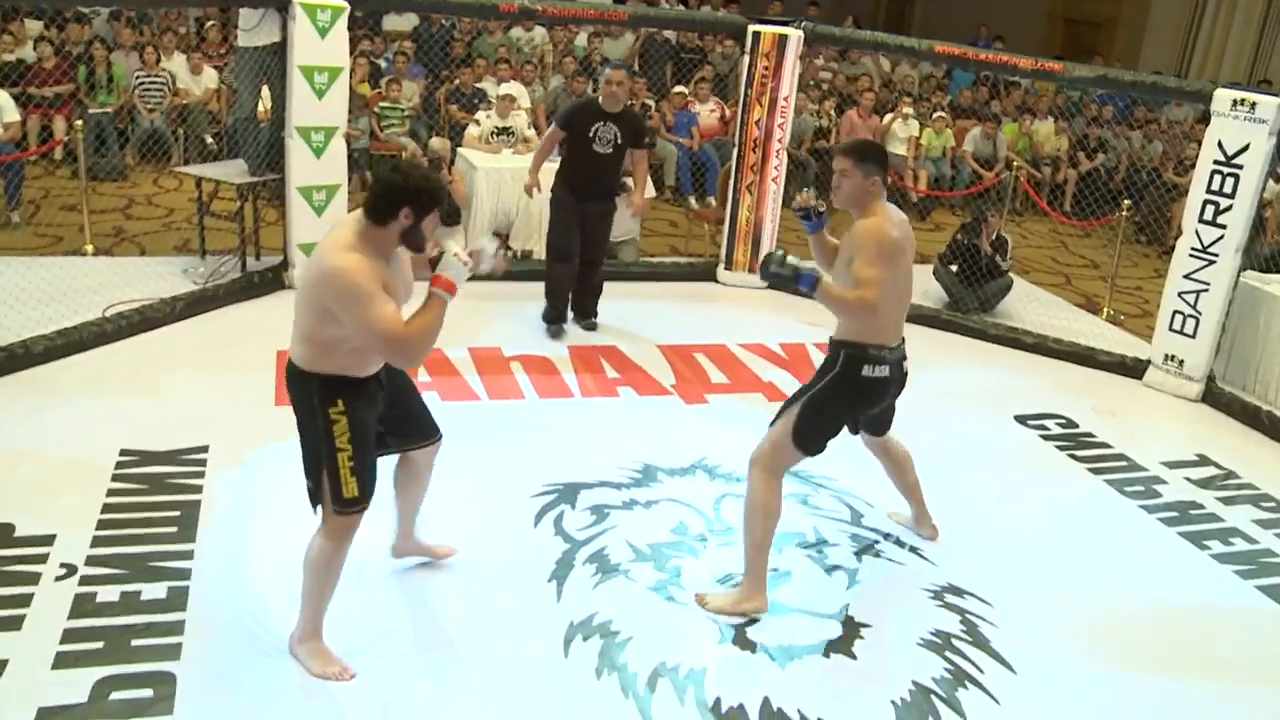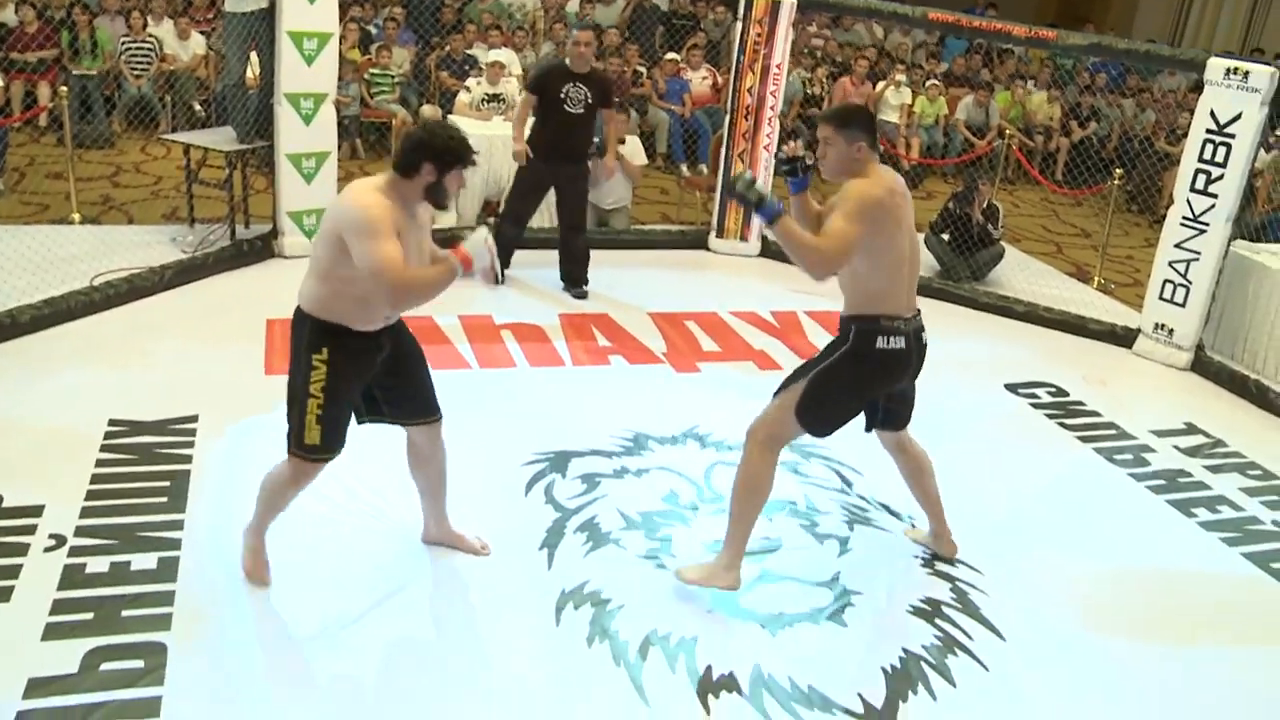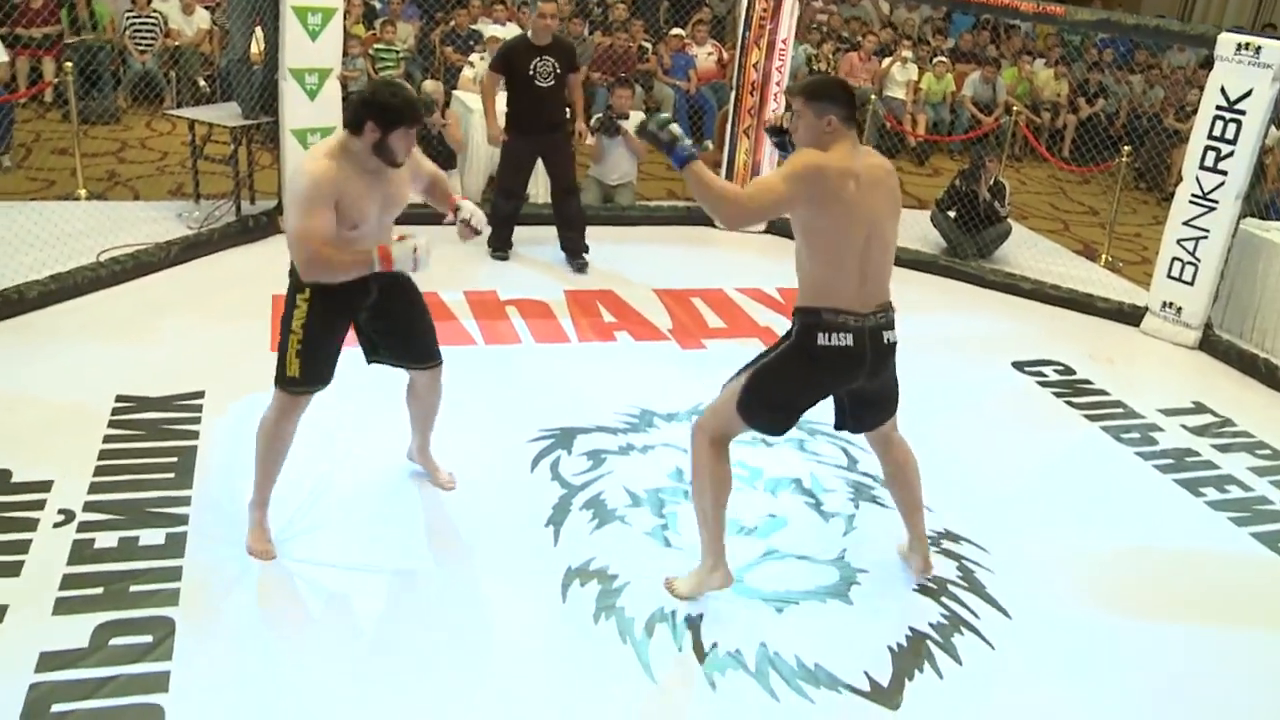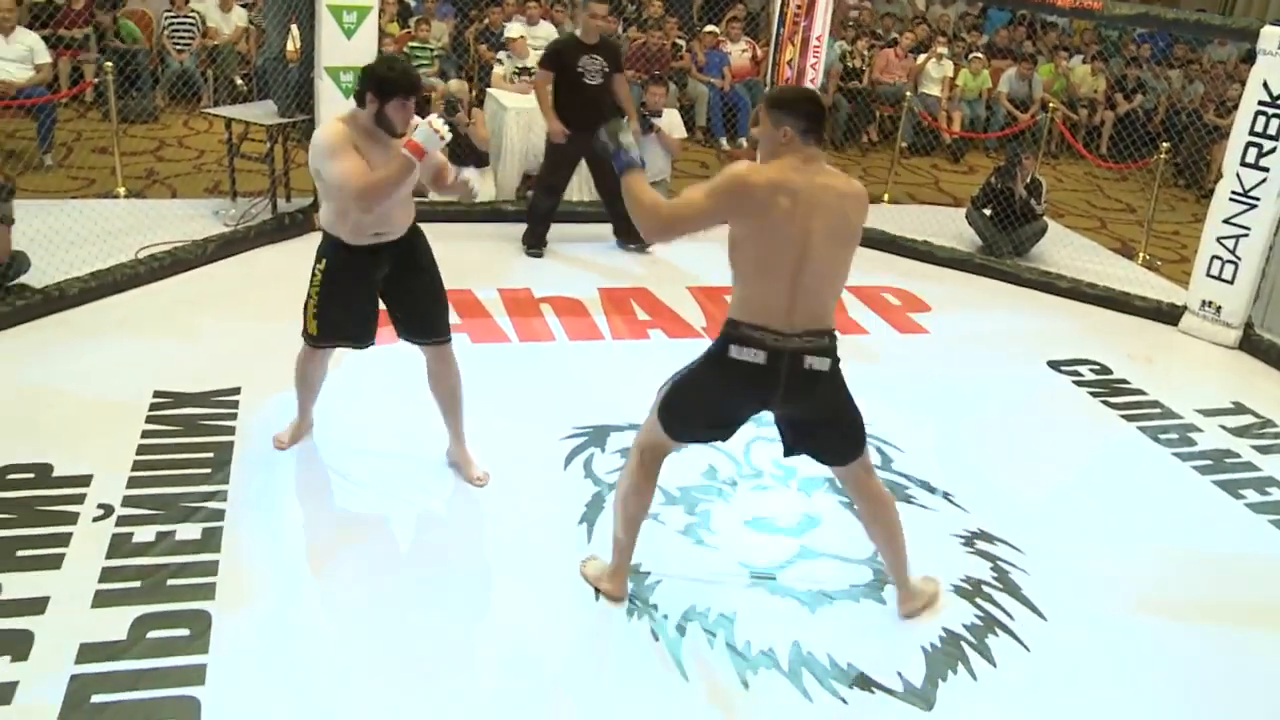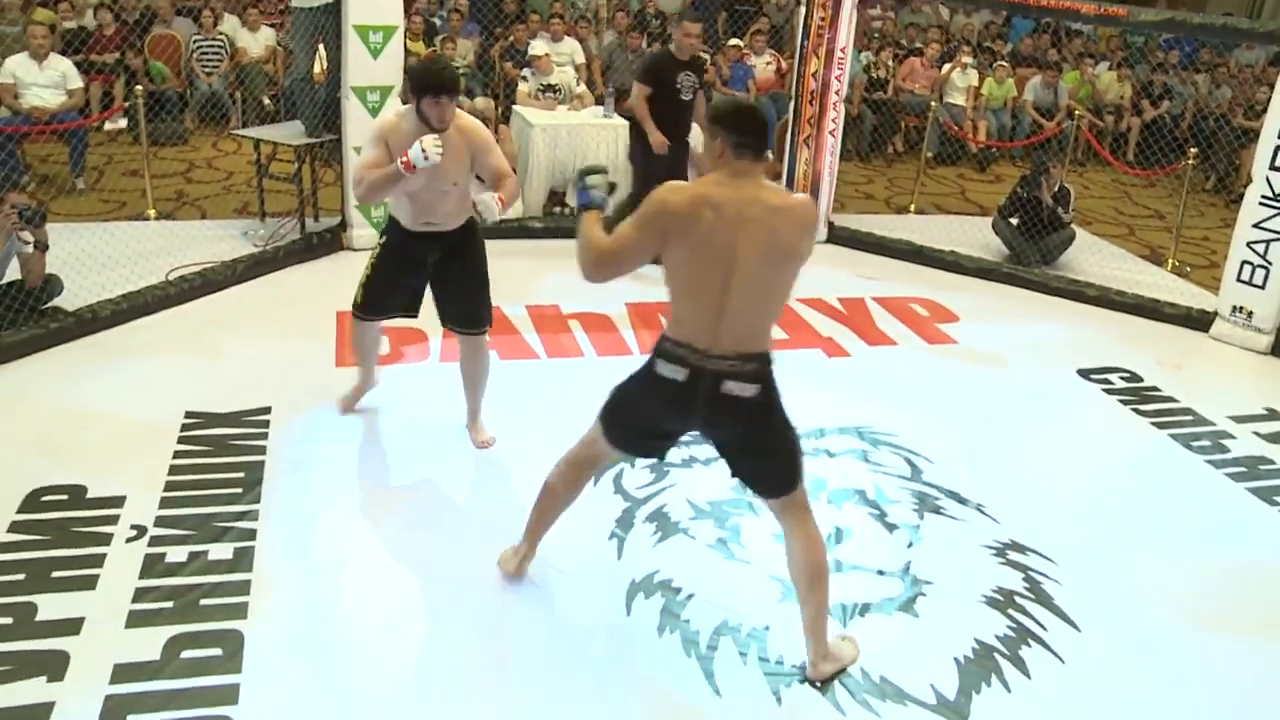
dt=0.4s
person 1, frame 1
left shoulder: (873, 228)
right shoulder: (886, 218)
left elbow: (865, 308)
right elbow: (839, 262)
left wrist: (806, 280)
right wrist: (814, 227)
left hip: (855, 366)
right hip: (886, 363)
left knee: (766, 461)
right knee: (877, 439)
left ankle: (751, 591)
right ankle: (922, 518)
person 1, frame 2
left shoulder: (864, 193)
right shoulder: (888, 183)
left elbow: (820, 263)
right elbow: (820, 228)
left wrist: (766, 209)
right wrist: (798, 184)
left hip: (868, 342)
right hip: (905, 340)
left knee: (763, 435)
right knee: (895, 437)
left ankle: (726, 564)
right ankle: (940, 534)
person 1, frame 3
left shoulder: (816, 168)
right shoulder: (883, 169)
left elbow: (736, 213)
left wrist: (681, 154)
left hip: (821, 339)
right hip: (878, 337)
left knee: (709, 430)
right knee: (885, 436)
left ankle: (712, 566)
right ankle: (919, 551)
person 1, frame 4
left shoulder: (749, 180)
right shoulder: (854, 195)
left elbow: (656, 225)
left wrist: (626, 162)
left hip: (741, 357)
right hip: (815, 363)
left knee: (648, 445)
right knee: (860, 477)
left ankle: (616, 572)
right ankle: (908, 590)
person 1, frame 5
left shoulder: (675, 202)
right shoulder: (800, 211)
left elbow: (596, 266)
left wrist: (590, 203)
left hip: (671, 374)
right hip: (745, 387)
left knee: (586, 454)
right knee: (796, 514)
left ankle: (521, 554)
right ankle: (821, 651)
person 2, frame 1
left shoulder: (384, 236)
right shoulder: (346, 268)
left elbow: (410, 269)
right elbow: (408, 352)
left wrist: (451, 267)
right wrist: (444, 287)
left hip: (371, 370)
right hip: (328, 388)
left knee: (423, 444)
right knee: (343, 518)
left ankle: (406, 538)
right ankle: (307, 635)
person 2, frame 2
left shoulder: (415, 203)
right shoulder: (367, 210)
left elbow: (424, 260)
right elbow: (402, 291)
left wrist: (472, 258)
right wrist: (462, 261)
left hip: (385, 332)
right hip: (328, 339)
left knee: (427, 429)
right knee: (307, 461)
left ankle: (437, 526)
right ankle: (255, 535)
person 2, frame 3
left shoulder: (391, 152)
right shoulder: (318, 174)
left elbow: (431, 181)
right elbow: (310, 263)
left wrist: (461, 208)
right wrist: (386, 255)
left hip: (381, 276)
right hip: (322, 288)
left knee: (428, 369)
right knee: (291, 399)
left ankle: (421, 450)
right ankle: (259, 510)
person 2, frame 4
left shoulder: (416, 129)
right shoulder: (333, 139)
left elbow: (439, 177)
right elbow: (364, 201)
left wrist: (454, 181)
right wrist: (415, 151)
left hip: (404, 246)
right hip: (345, 253)
left knee: (439, 347)
right knee: (317, 347)
left ankle: (459, 448)
right ankle: (304, 418)
person 2, frame 5
left shoulder: (471, 131)
right shoulder: (387, 129)
left elbow: (507, 180)
right elbow: (363, 191)
left wrist: (498, 200)
right wrist: (410, 162)
left hip: (459, 238)
right hip: (403, 236)
left knee: (473, 335)
right knee: (366, 316)
left ankle: (475, 417)
right ankle: (366, 379)
person 3, frame 1
left shoulder: (634, 122)
right shoulder: (579, 110)
left elbow: (640, 160)
right elbow: (551, 139)
left wrist: (639, 192)
right wrist: (533, 173)
left hip: (603, 200)
right hip: (567, 193)
left knee: (593, 258)
right knee: (563, 253)
left ankle: (585, 312)
right ankle: (555, 315)
person 3, frame 2
left shoulder: (601, 82)
right shoulder: (548, 74)
left elbow: (609, 120)
right elbow: (525, 105)
left wrist: (611, 154)
right wrist: (518, 139)
left hip: (575, 164)
right hip: (538, 158)
left knee: (574, 224)
right knee: (516, 212)
left ankle: (574, 280)
right ankle: (497, 264)
person 3, frame 3
left shoulder: (565, 49)
right shoulder: (512, 49)
left elbow: (574, 83)
right elbow: (489, 84)
left wrist: (580, 119)
right wrist: (492, 123)
left hip: (557, 131)
right hip: (519, 133)
left knee: (567, 189)
right knee: (509, 189)
left ankle: (575, 250)
right ankle: (499, 243)
person 3, frame 4
left shoulder: (611, 49)
right shoulder: (561, 47)
left elbow: (619, 84)
right elbow: (541, 83)
left wrist: (633, 117)
right wrist: (551, 120)
left hip: (602, 129)
right hip: (567, 130)
left knee: (615, 183)
right knee: (550, 185)
left ankle: (627, 234)
right ankle: (534, 239)
person 3, frame 5
left shoulder: (697, 66)
right shoulder: (657, 62)
left elbow: (697, 101)
right elbow: (636, 98)
left wrist: (707, 132)
right wrist: (653, 132)
left hip: (677, 142)
right hip: (651, 141)
right knee: (643, 195)
